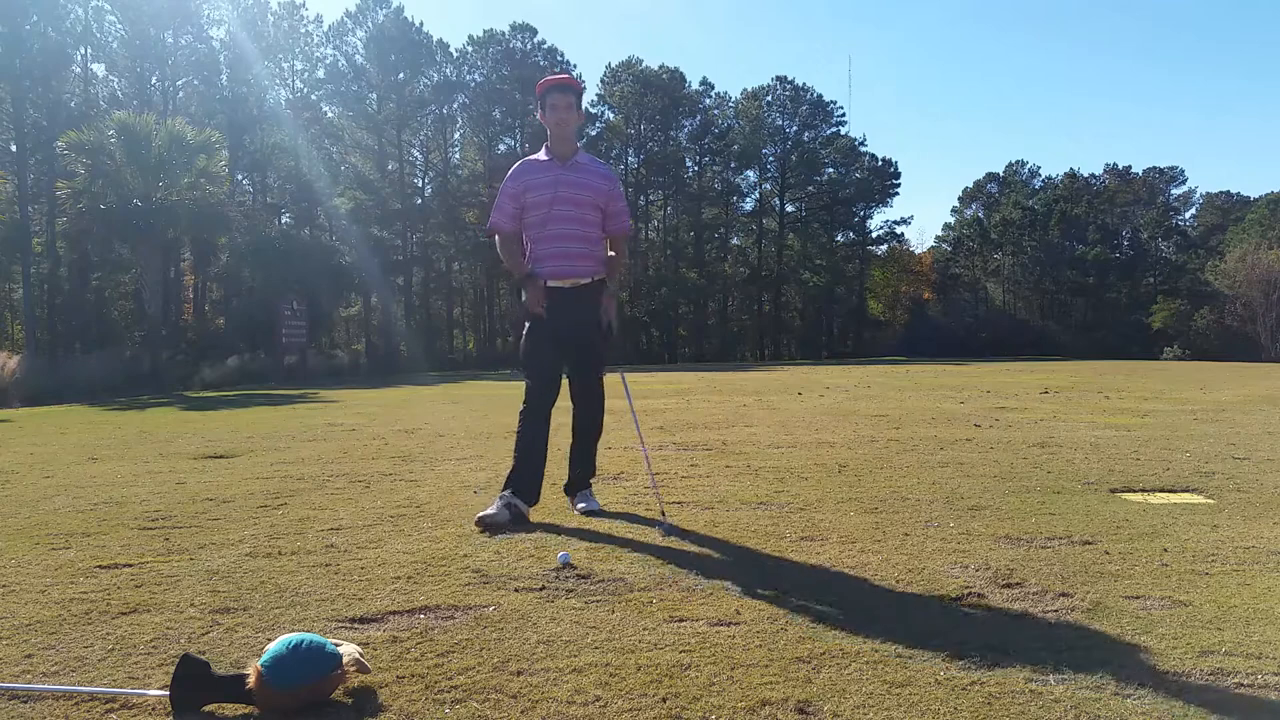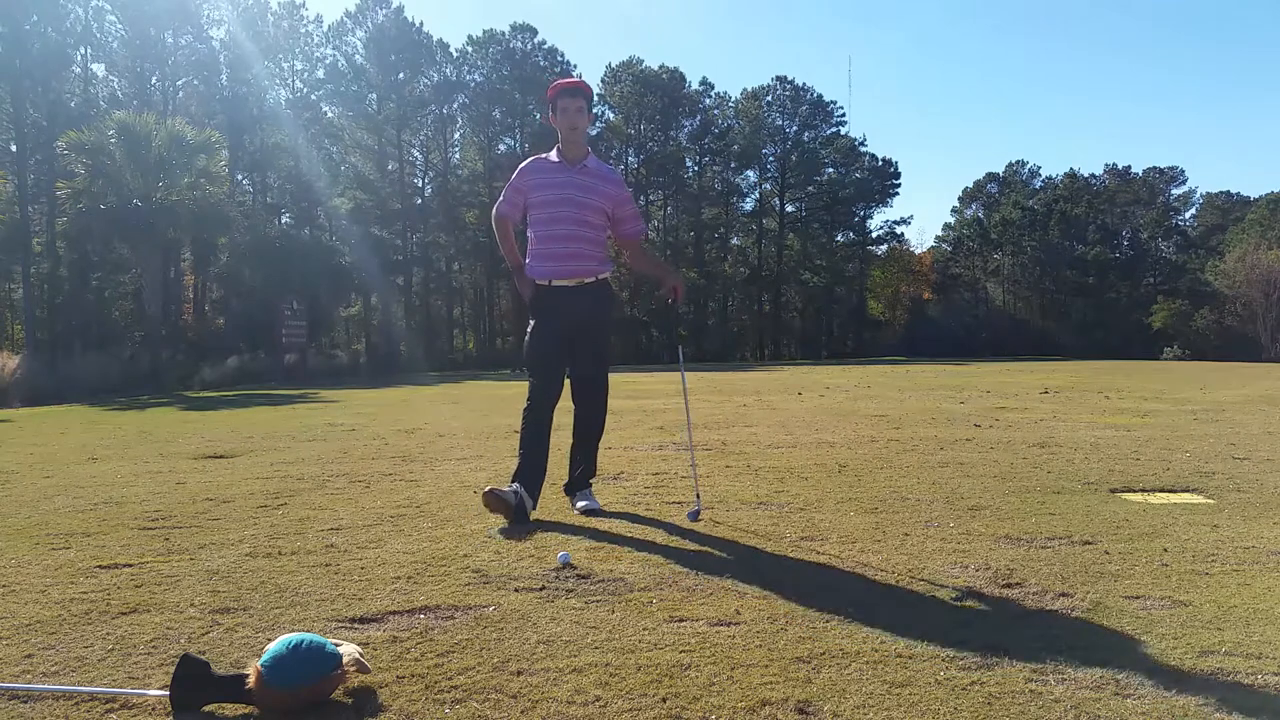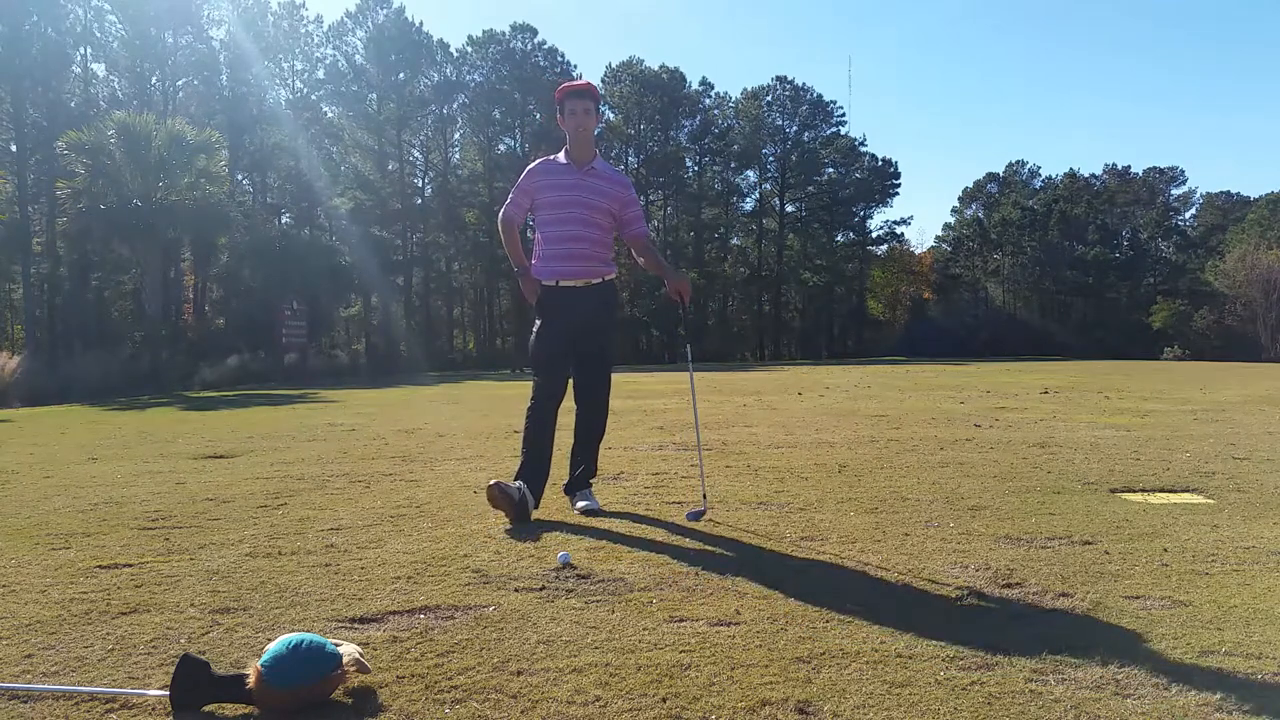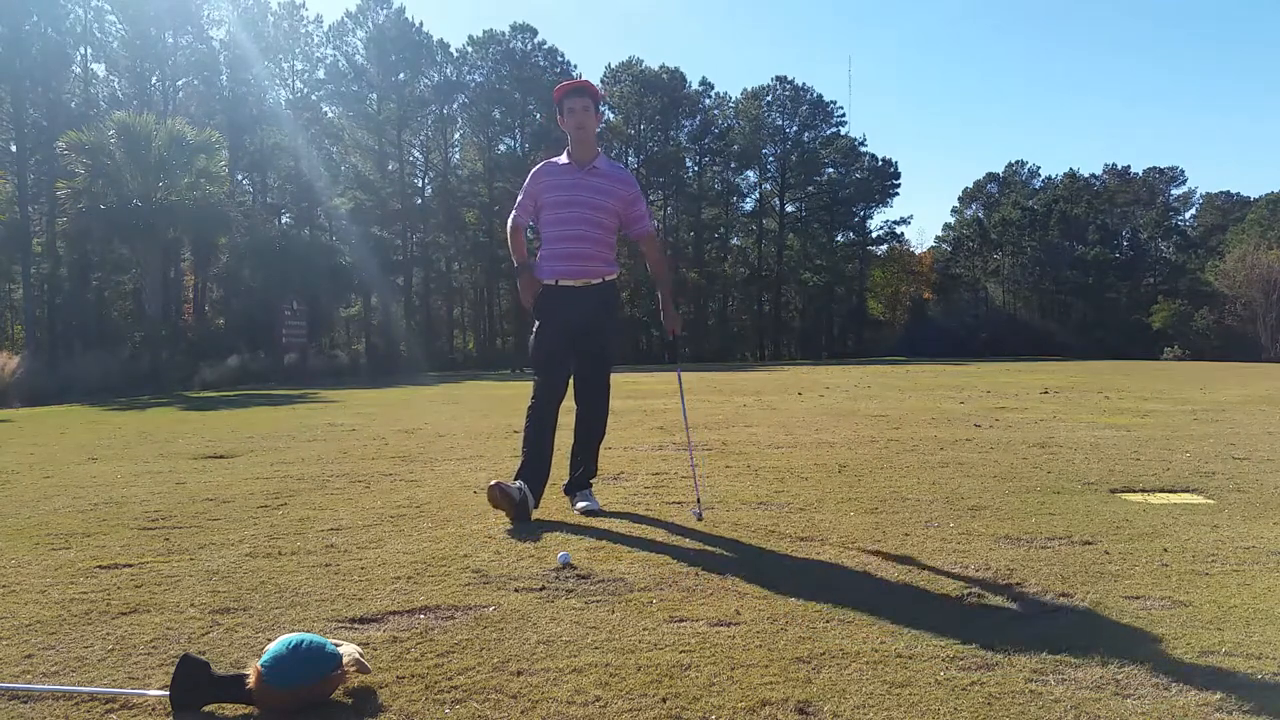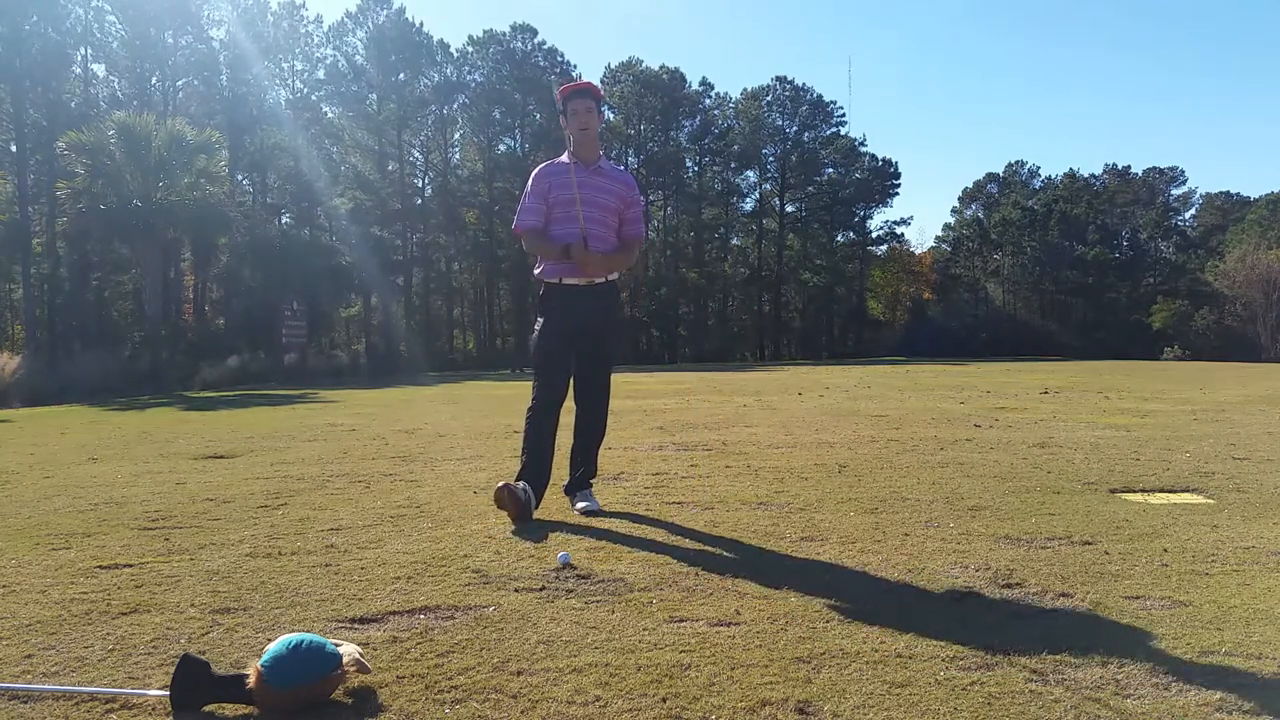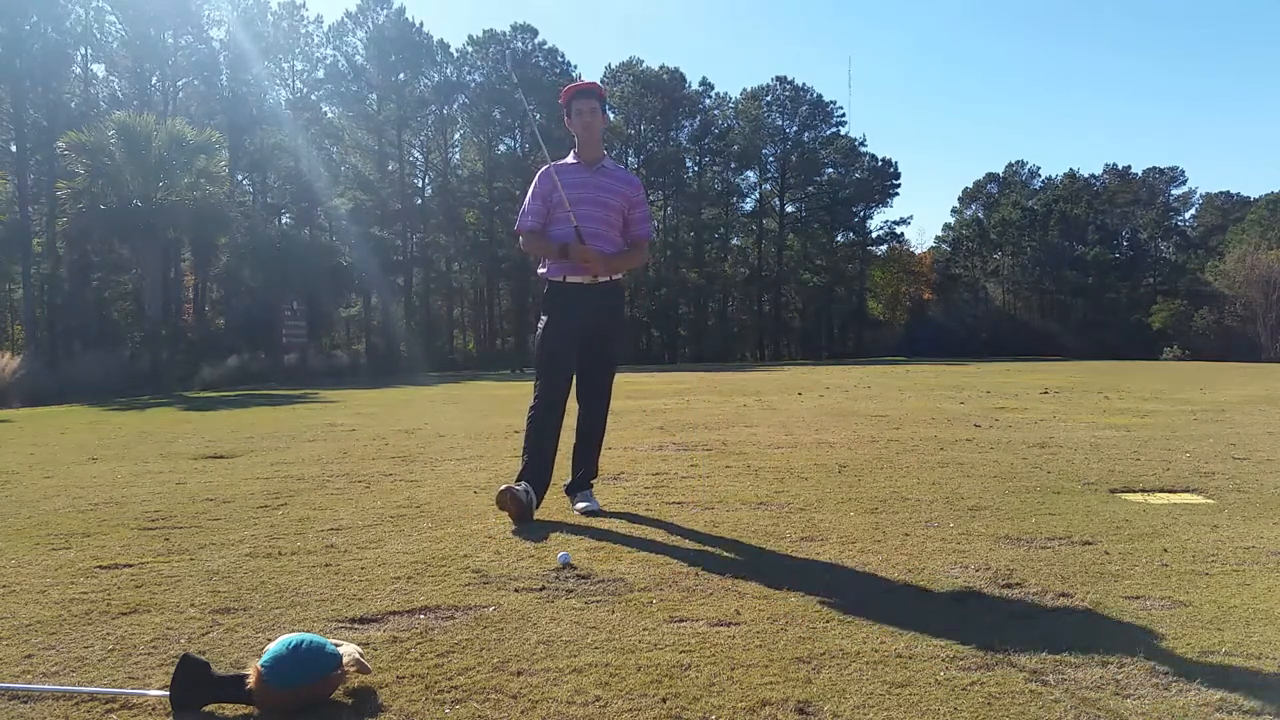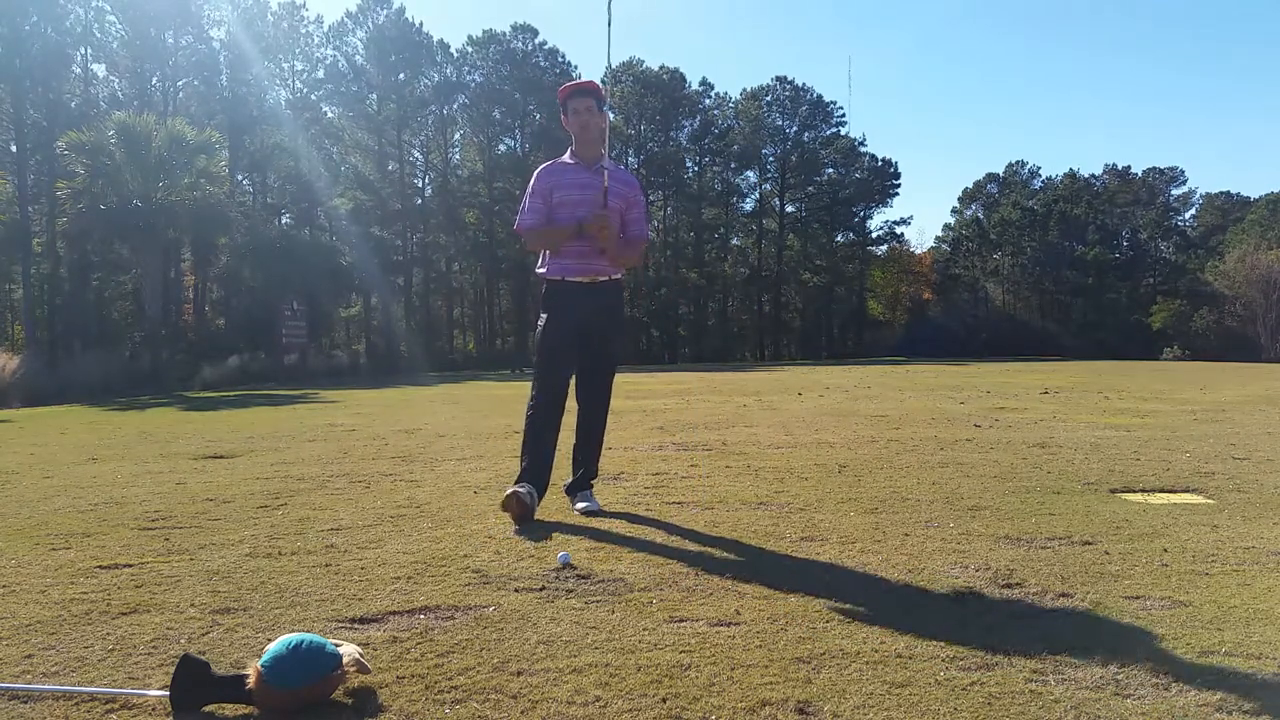
dt=0.7s
person 1, frame 1
left shoulder: (604, 176)
right shoulder: (522, 173)
left elbow: (618, 243)
right elbow: (504, 237)
left wrist: (609, 291)
right wrist: (527, 282)
left hip: (591, 298)
right hip: (542, 299)
left knee: (589, 397)
right knee: (537, 397)
left ankle: (581, 486)
right ankle: (518, 495)
person 1, frame 2
left shoulder: (611, 181)
right shoulder: (531, 172)
left elbow: (632, 244)
right elbow: (501, 218)
left wrist: (664, 273)
right wrist: (517, 270)
left hip: (593, 297)
right hip: (546, 296)
left knee: (591, 396)
right knee: (541, 394)
left ankle: (580, 485)
right ankle: (523, 490)
person 1, frame 3
left shoulder: (618, 183)
right shoulder: (539, 173)
left elbow: (639, 243)
right elbow: (508, 220)
left wrist: (668, 274)
right wrist: (523, 273)
left hip: (598, 298)
right hip: (551, 296)
left knee: (593, 396)
right knee: (545, 393)
left ankle: (581, 484)
right ankle: (527, 487)
person 1, frame 4
left shoulder: (622, 180)
right shoulder: (543, 174)
left elbow: (648, 243)
right elbow: (517, 226)
left wrist: (666, 300)
right wrist: (523, 271)
left hip: (600, 298)
right hip: (553, 296)
left knee: (594, 397)
right knee: (545, 394)
left ankle: (582, 485)
right ankle: (527, 486)
person 1, frame 5
left shoulder: (623, 182)
right shoulder: (545, 175)
left elbow: (633, 250)
right elbow: (529, 238)
left wrist: (602, 261)
right wrist: (569, 253)
left hip: (602, 298)
right hip: (557, 295)
left knee: (594, 397)
right knee: (547, 394)
left ankle: (581, 484)
right ankle: (529, 486)
person 1, frame 6
left shoulder: (628, 183)
right shoulder: (550, 176)
left elbow: (640, 251)
right elbow: (528, 239)
left wrist: (605, 262)
right wrist: (566, 251)
left hip: (606, 297)
right hip: (561, 294)
left knee: (596, 396)
right knee: (549, 392)
left ankle: (582, 485)
right ankle: (529, 486)
person 1, frame 7
left shoulder: (626, 182)
right shoulder: (548, 175)
left elbow: (637, 252)
right elbow: (531, 237)
left wrist: (610, 245)
right wrist: (581, 228)
left hip: (605, 296)
right hip: (560, 293)
left knee: (595, 395)
right knee: (547, 390)
left ankle: (583, 484)
right ankle: (530, 486)
